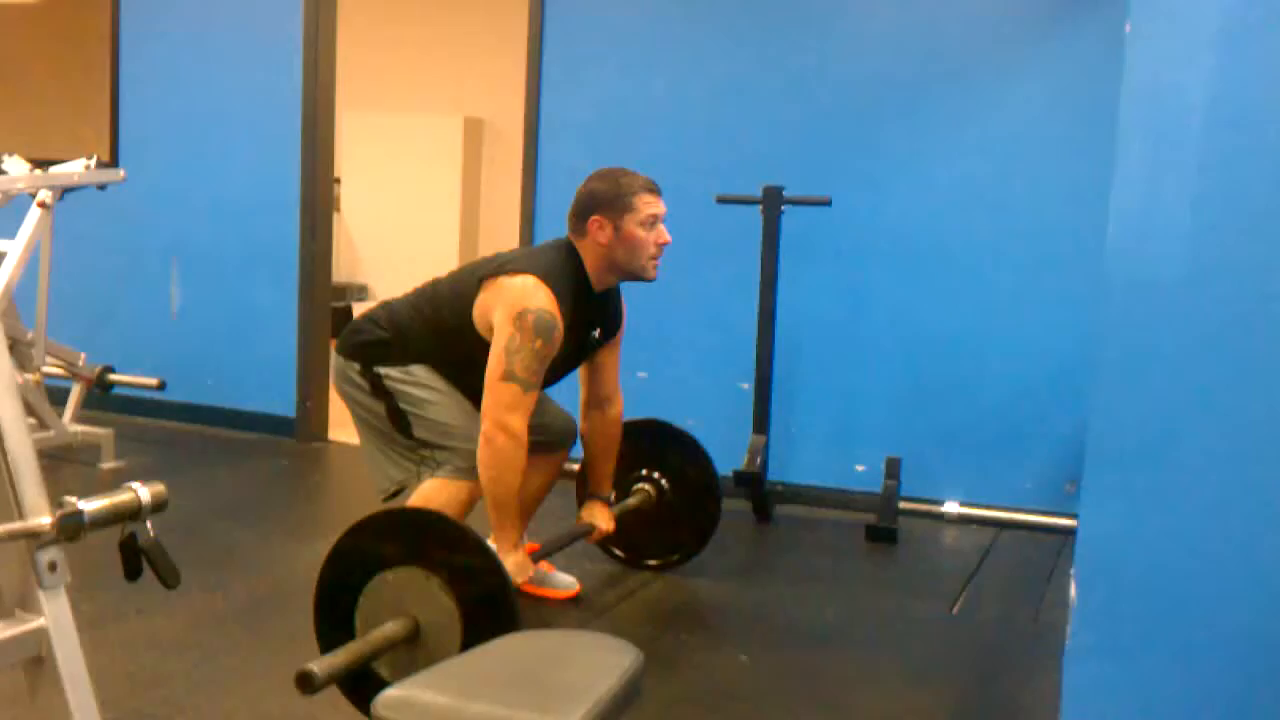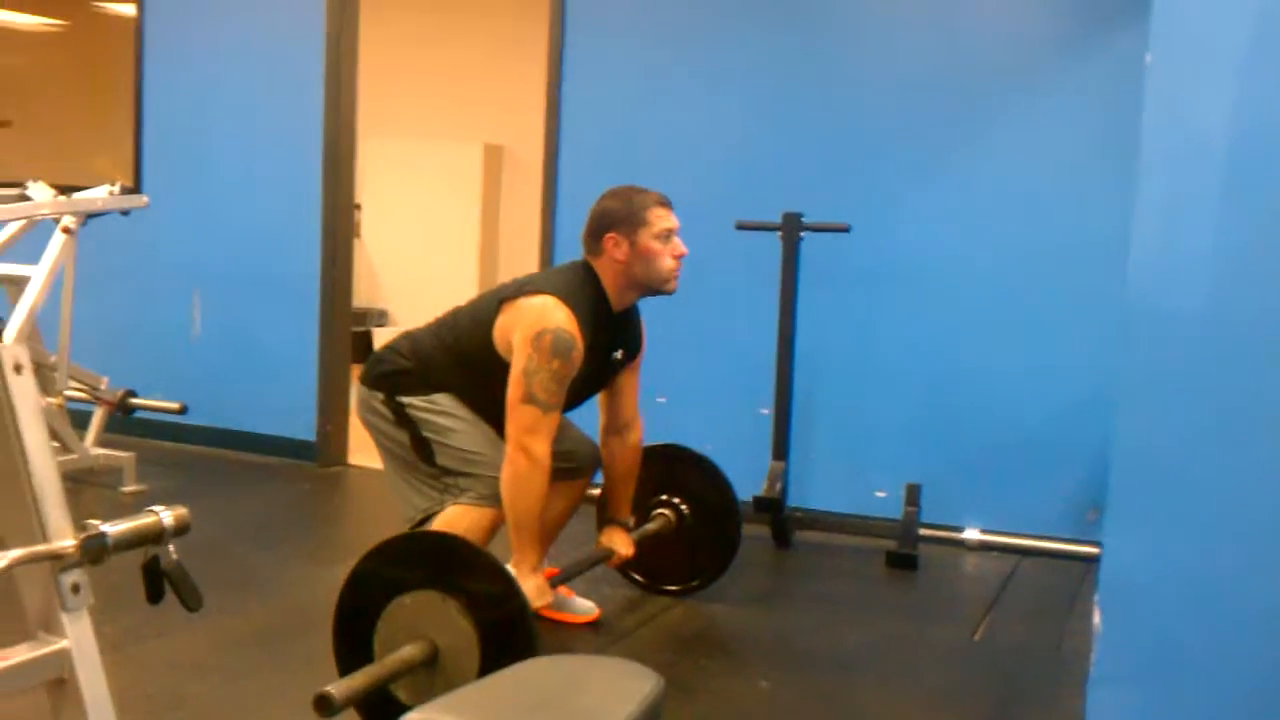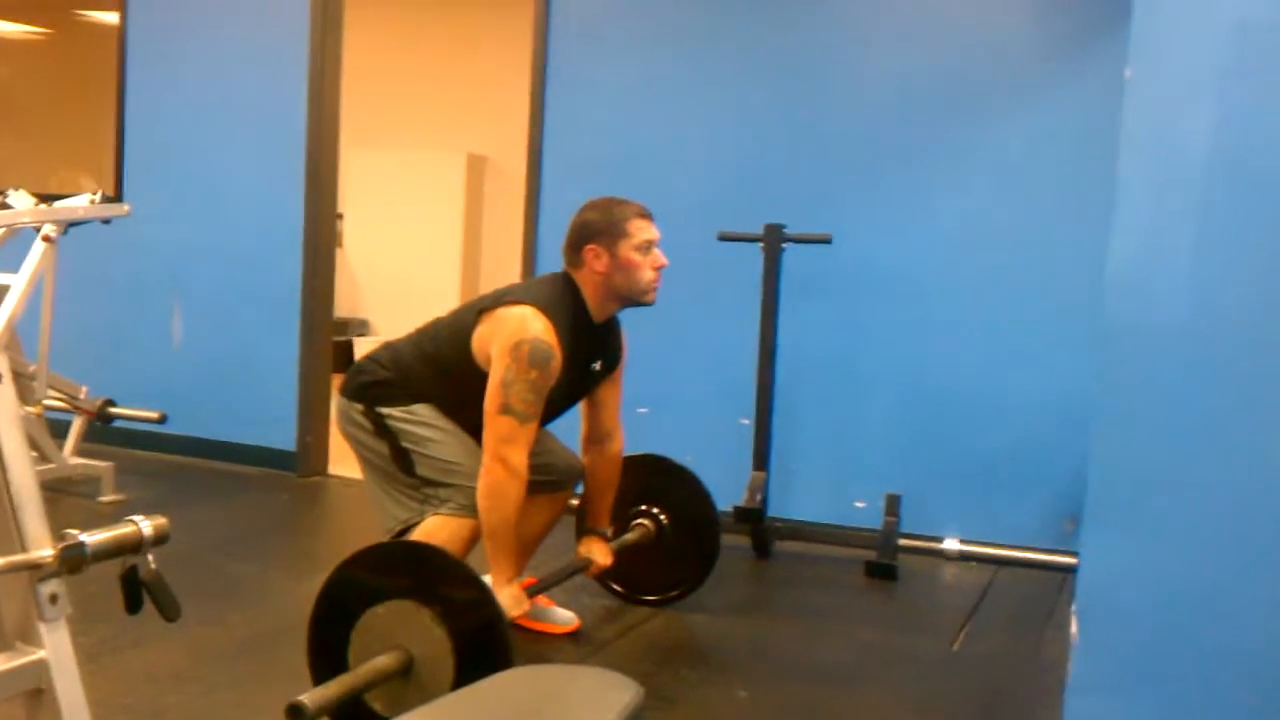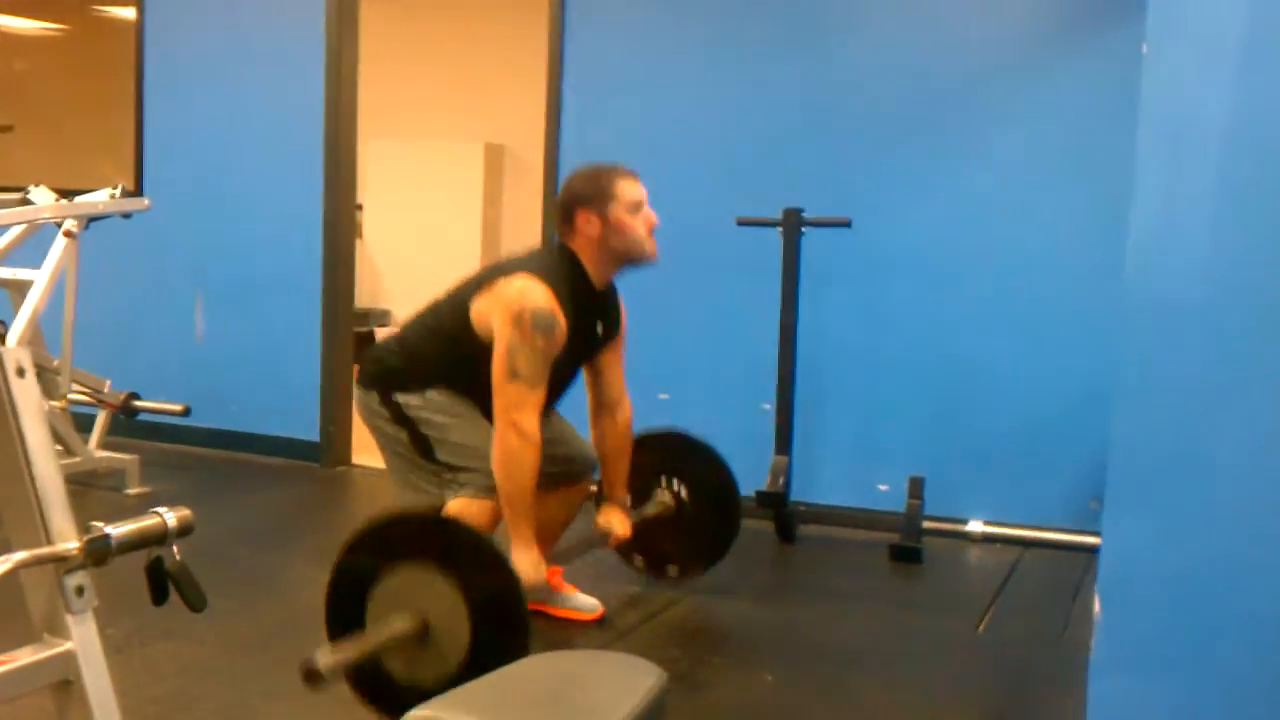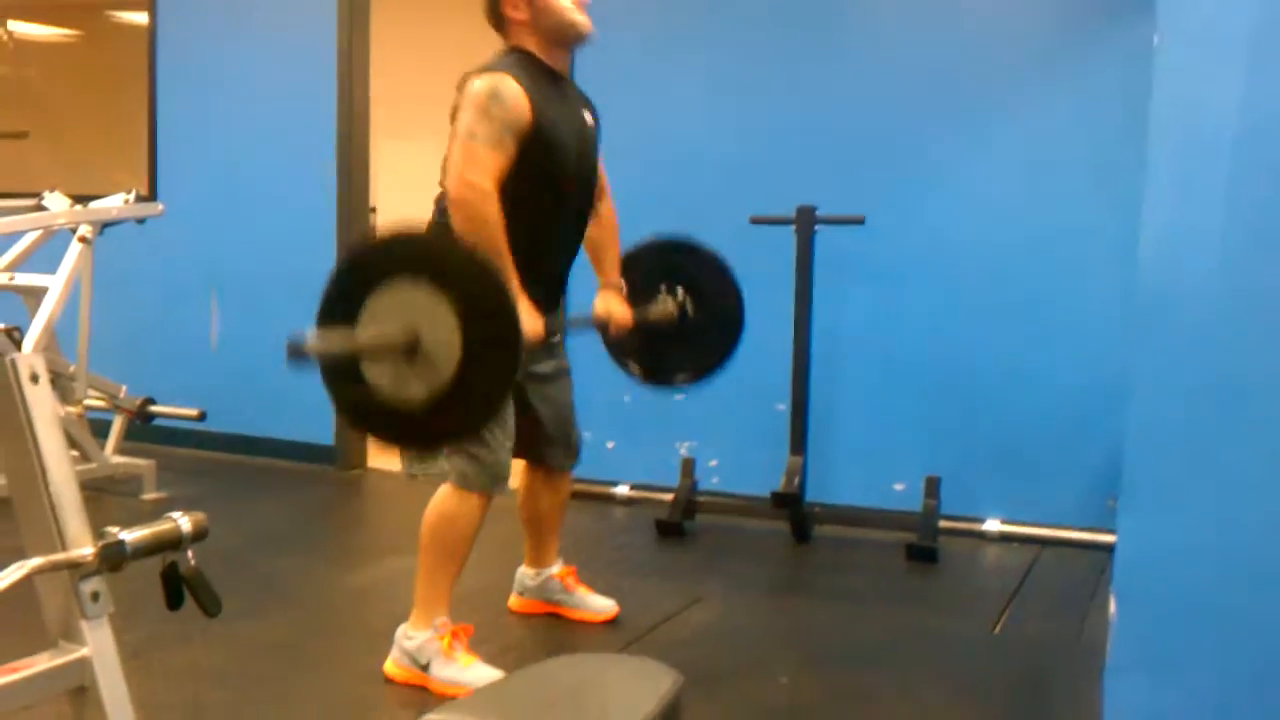
dt=0.5s
person 1, frame 1
left shoulder: (606, 302)
right shoulder: (536, 301)
left elbow: (603, 404)
right elbow: (500, 430)
left wrist: (599, 496)
right wrist: (507, 547)
left hip: (449, 361)
right hip: (381, 357)
left knee: (556, 432)
right knee: (462, 460)
left ankle: (508, 560)
person 1, frame 2
left shoulder: (626, 323)
right shoulder: (555, 321)
left elbow: (623, 429)
right elbow: (526, 453)
left wrist: (619, 522)
right wrist: (526, 570)
left hip: (471, 392)
right hip: (406, 387)
left knee: (579, 459)
right knee: (489, 486)
left ankle: (523, 583)
person 1, frame 3
left shoulder: (607, 335)
right shoulder: (534, 332)
left elbow: (604, 440)
right elbow: (502, 465)
left wrist: (597, 532)
right wrist: (503, 581)
left hip: (452, 402)
right hip: (385, 399)
left knee: (561, 473)
right knee: (467, 498)
left ankle: (510, 594)
person 1, frame 4
left shoulder: (605, 304)
right shoulder: (536, 301)
left elbow: (612, 407)
right elbow: (516, 430)
left wrist: (615, 501)
right wrist: (521, 544)
left hip: (470, 388)
right hip: (403, 388)
left knee: (575, 463)
right knee: (486, 484)
left ankle: (532, 580)
person 1, frame 5
left shoulder: (573, 99)
right shoulder: (501, 90)
left elbow: (595, 198)
right elbow: (466, 189)
left wrist: (610, 284)
right wrist: (509, 301)
left hip: (534, 309)
left knee: (555, 450)
right knee: (478, 465)
left ankle: (542, 578)
right ankle: (421, 639)
